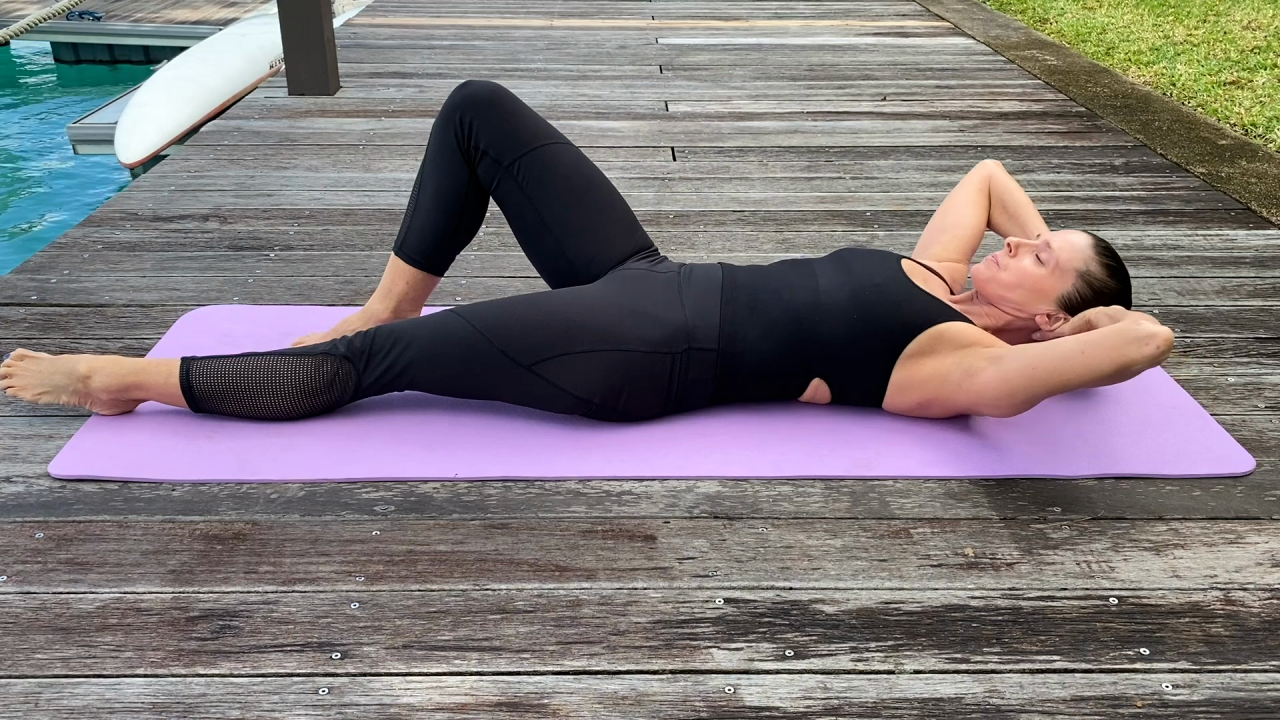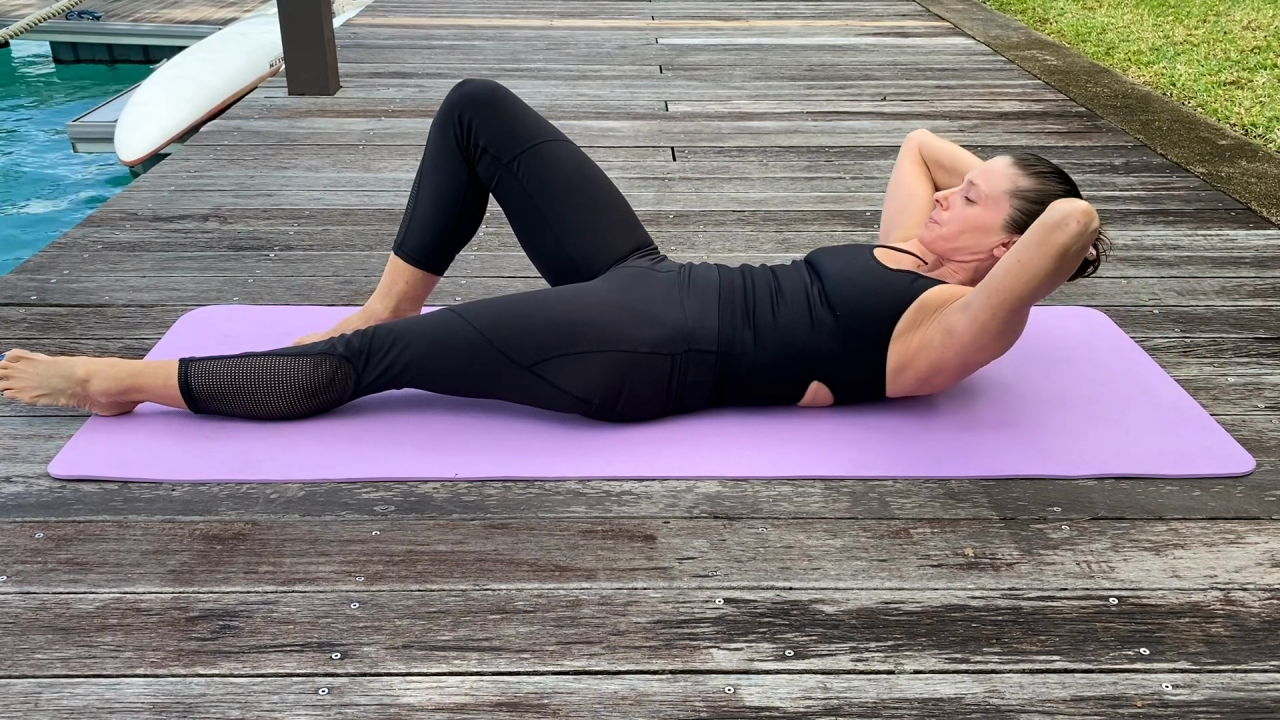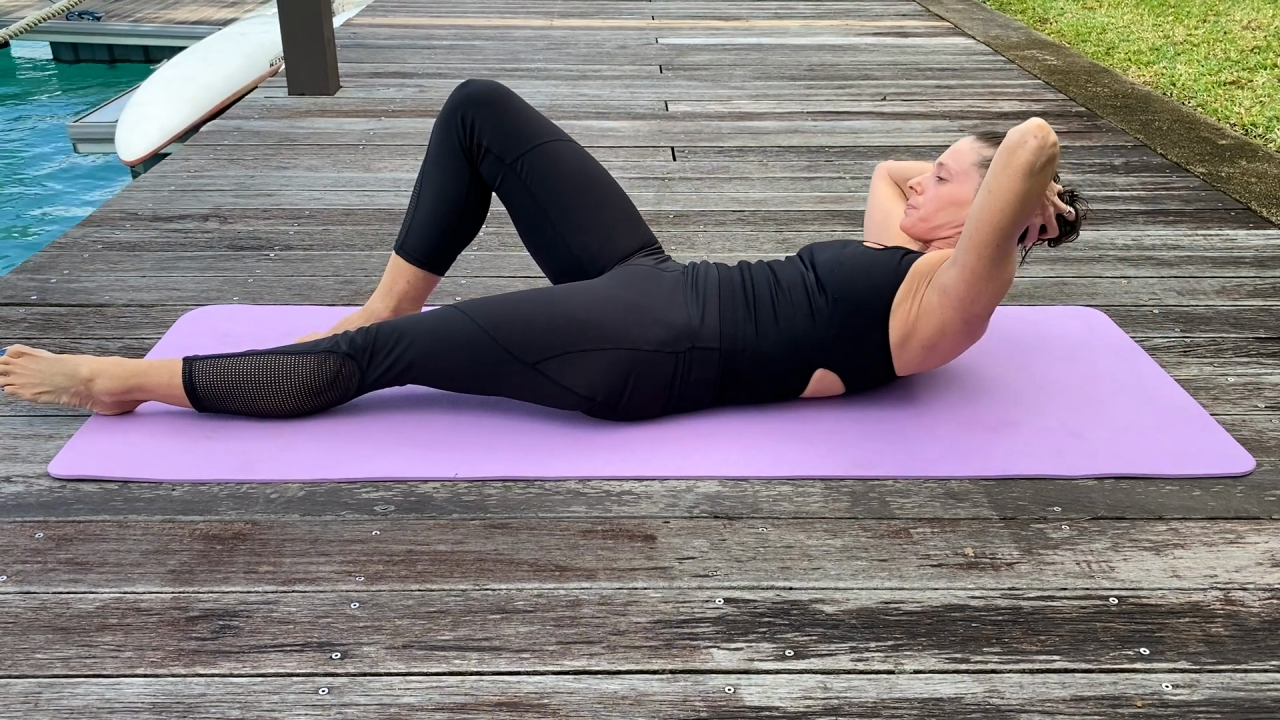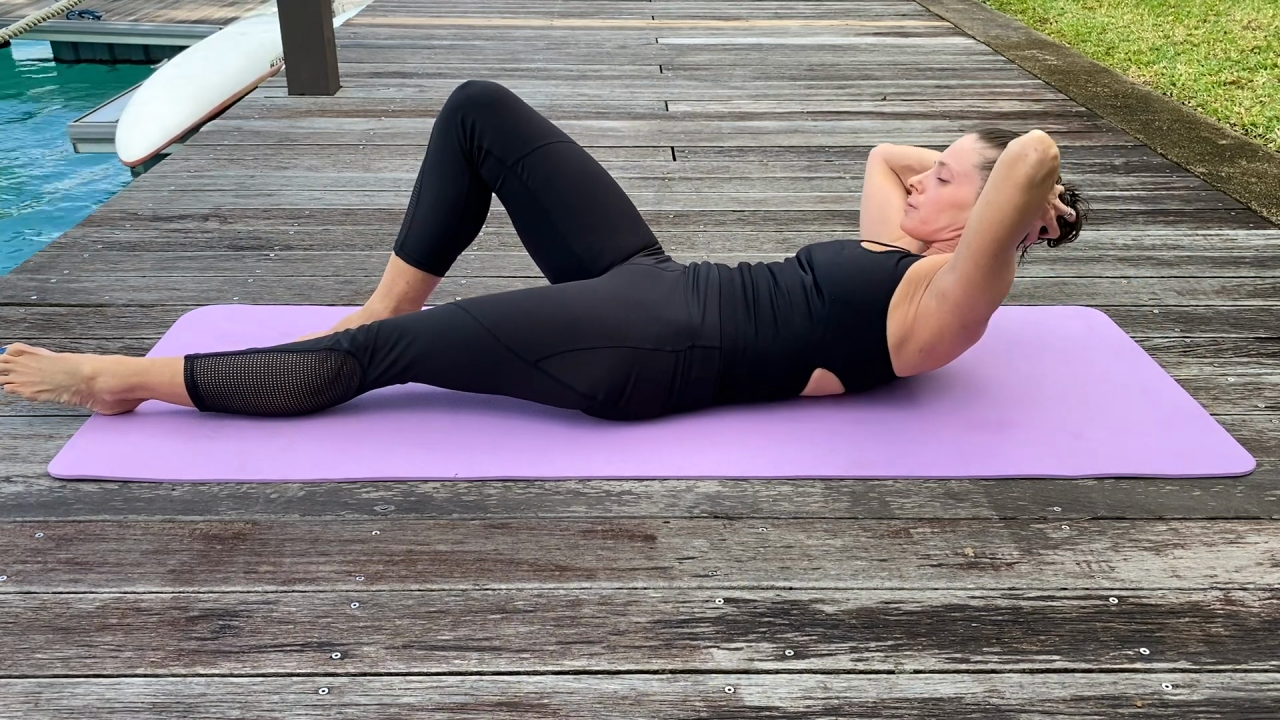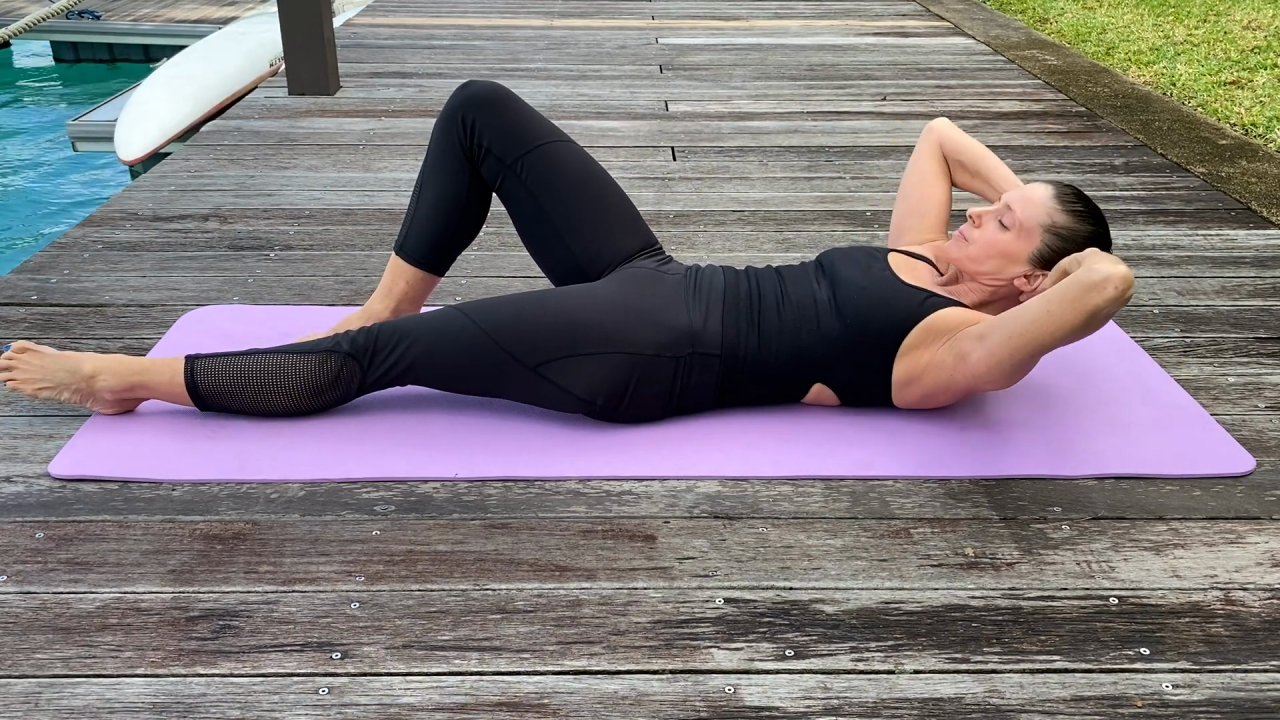
dt=1s
person 1, frame 1
left shoulder: (970, 364)
right shoulder: (941, 279)
left elbow: (1147, 339)
right elbow: (988, 170)
left wrist: (1091, 311)
right wrist: (1053, 252)
left hip: (647, 355)
right hip: (651, 286)
left knee: (369, 366)
right knee: (479, 110)
left ankle: (123, 378)
right ankle: (388, 305)
person 1, frame 2
left shoulder: (959, 331)
right shoulder: (914, 261)
left elbow: (1074, 218)
right elbow: (920, 141)
left wrist: (1038, 218)
right wrist: (994, 182)
left hip: (645, 355)
right hip: (651, 284)
left knee: (372, 361)
right knee: (475, 108)
left ankle: (120, 379)
right ankle: (384, 307)
person 1, frame 3
left shoulder: (952, 301)
right shoulder: (897, 257)
left elbow: (1034, 142)
right elbow: (883, 165)
left wrist: (1017, 190)
right wrist: (968, 173)
left hip: (647, 350)
right hip: (652, 284)
left knee: (377, 355)
right knee: (477, 109)
left ankle: (122, 379)
right ankle: (381, 305)
person 1, frame 4
left shoulder: (947, 304)
right shoulder: (900, 251)
left elbow: (1035, 154)
right elbow: (882, 151)
left wrist: (1015, 184)
right wrist: (970, 170)
left hip: (646, 352)
right hip: (652, 285)
left knee: (380, 357)
right knee: (479, 109)
left ankle: (128, 379)
right ankle: (386, 304)
person 1, frame 5
left shoulder: (963, 351)
right shoulder: (923, 261)
left elbow: (1110, 283)
right elbow: (937, 131)
left wrist: (1066, 260)
right wrist: (1024, 195)
left hip: (647, 355)
right hip: (656, 284)
left knee: (378, 362)
right knee: (480, 109)
left ankle: (126, 377)
right ankle: (387, 304)
